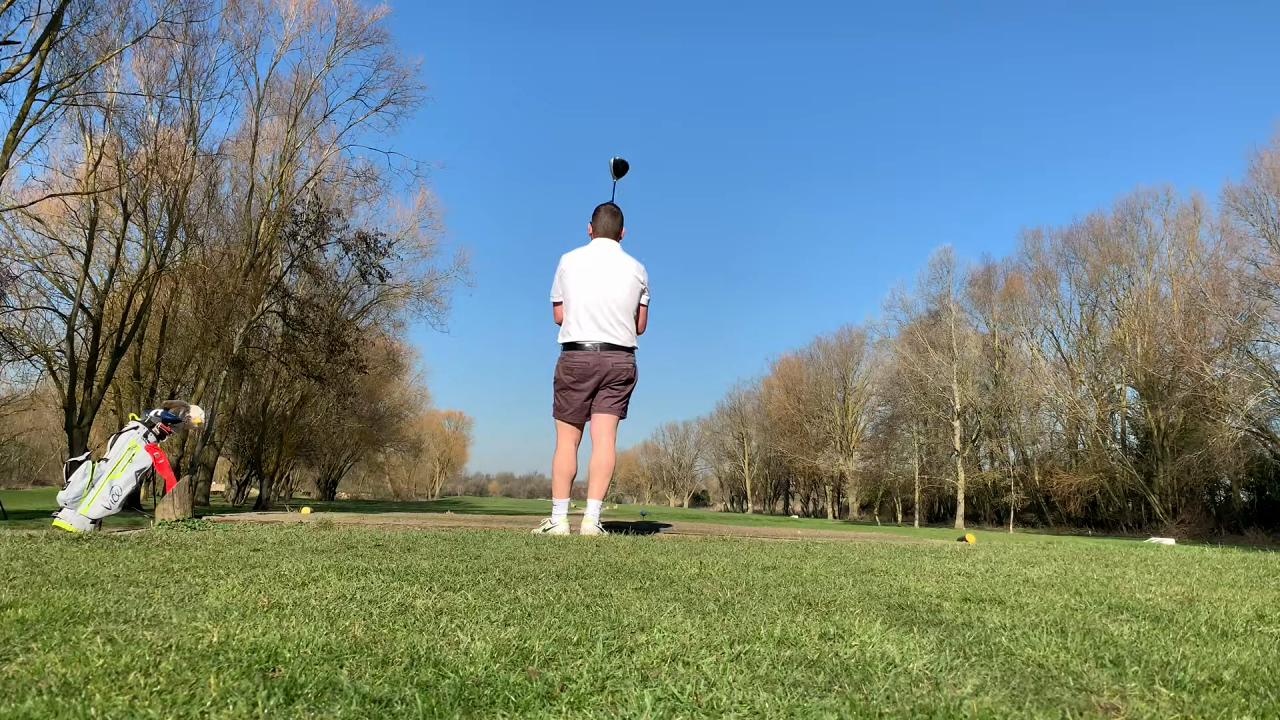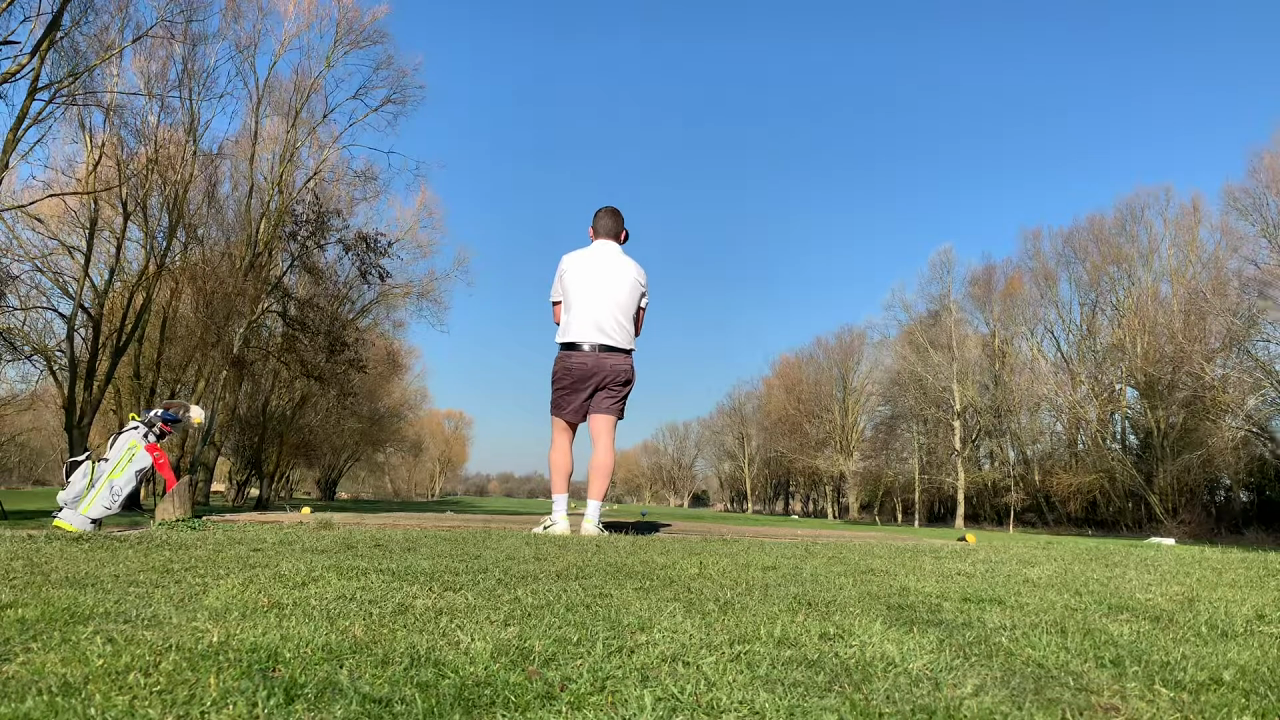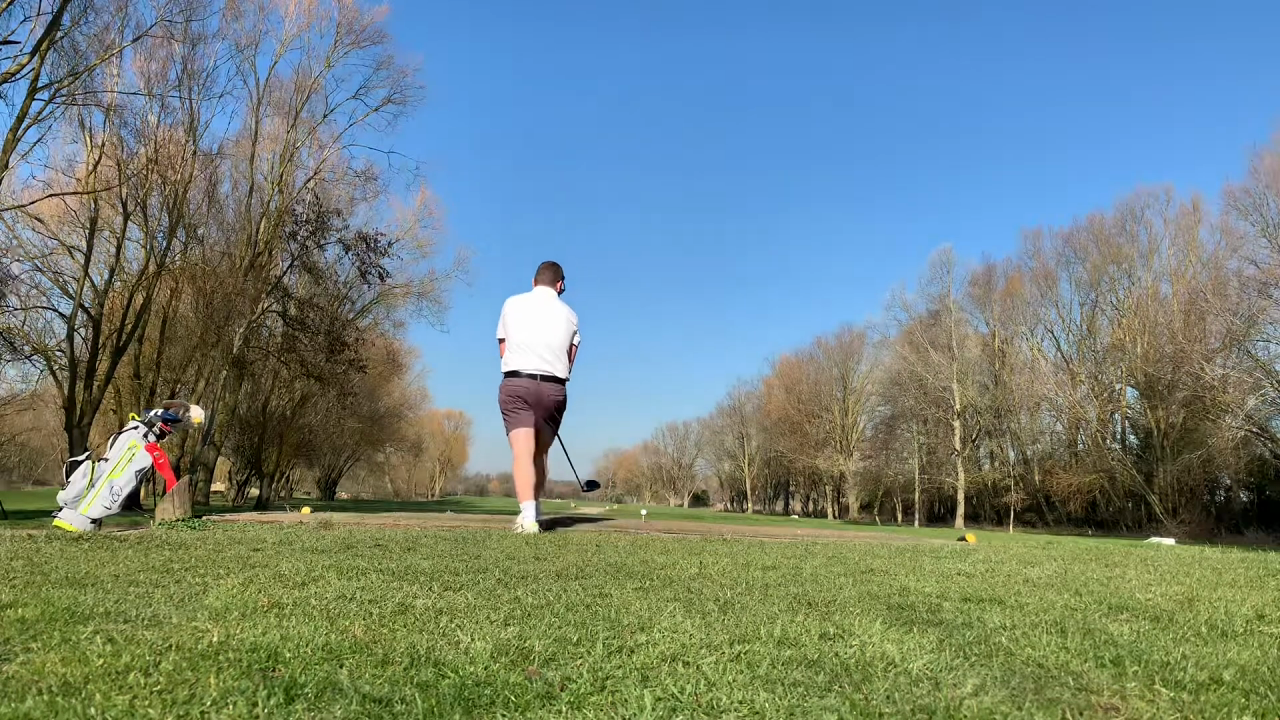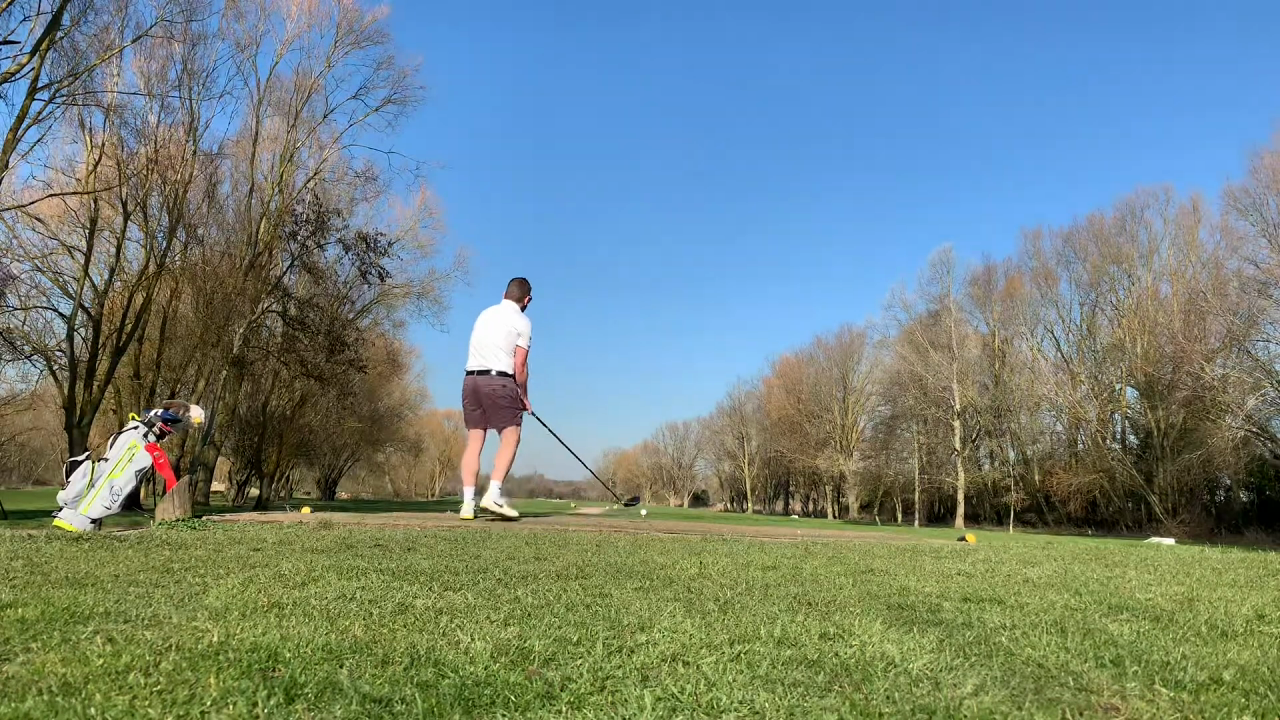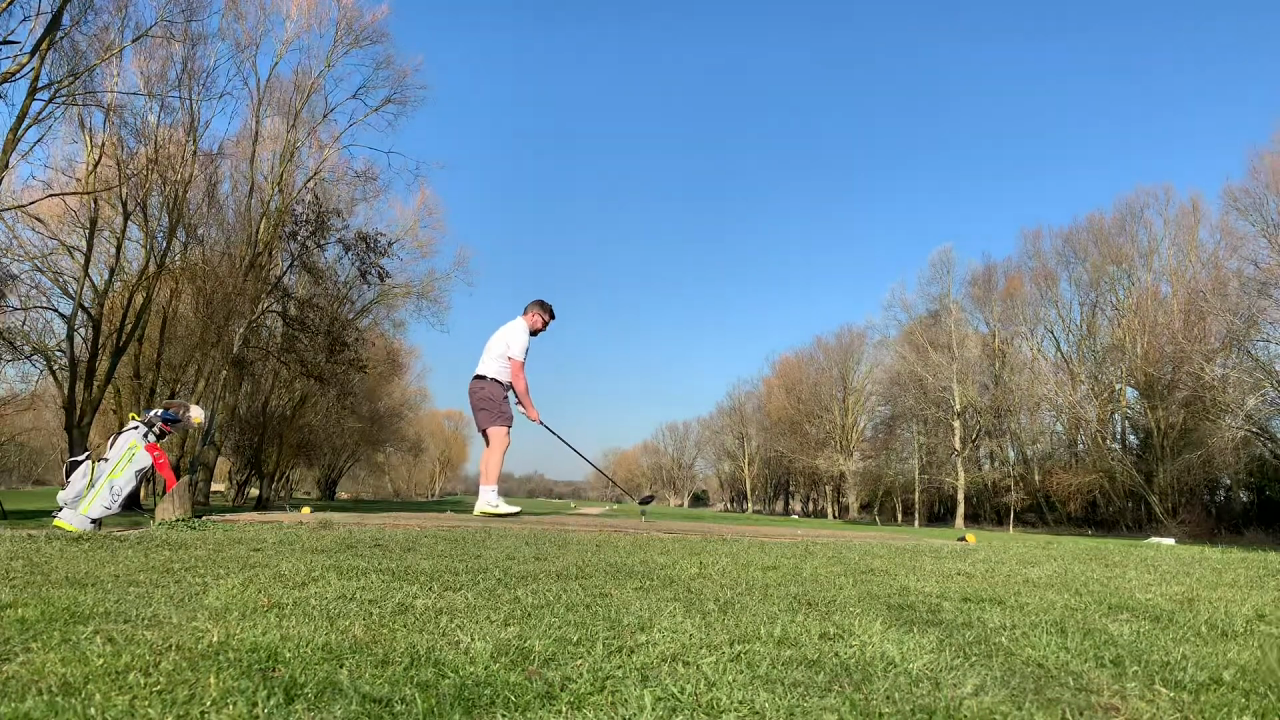
dt=1s
person 1, frame 1
left shoulder: (569, 261)
right shoulder: (636, 269)
left elbow: (559, 316)
right elbow: (640, 325)
left hip: (576, 357)
right hip: (619, 360)
left knee: (567, 440)
right knee: (604, 438)
left ankle: (559, 519)
right ankle: (591, 519)
person 1, frame 2
left shoulder: (569, 261)
right shoulder: (636, 271)
left elbow: (558, 316)
right elbow: (636, 327)
left hip: (574, 357)
right hip: (617, 361)
left knee: (561, 437)
right knee: (603, 440)
left ankle: (559, 516)
right ankle: (591, 519)
person 1, frame 3
left shoulder: (512, 304)
right shoulder: (569, 315)
left elbow: (503, 350)
right elbow: (569, 362)
left hip: (517, 384)
right hip: (553, 388)
left knee: (522, 455)
right knee: (539, 453)
left ankle: (528, 519)
right ankle: (532, 513)
person 1, frame 4
left shoulder: (485, 314)
right shoulder: (522, 321)
right elbow: (519, 366)
right wrist: (524, 397)
left hip: (471, 380)
right hip: (499, 382)
left knee: (474, 443)
right knee: (510, 439)
left ankle: (468, 503)
right ankle: (493, 495)
person 1, frame 5
left shoulder: (513, 329)
right shoulder: (520, 334)
right elbow: (517, 376)
left wrist: (522, 403)
right wrist: (530, 408)
left hip: (485, 387)
right hip: (489, 388)
left knee: (493, 444)
right knee: (500, 440)
left ankle: (484, 500)
right ankle: (490, 498)
